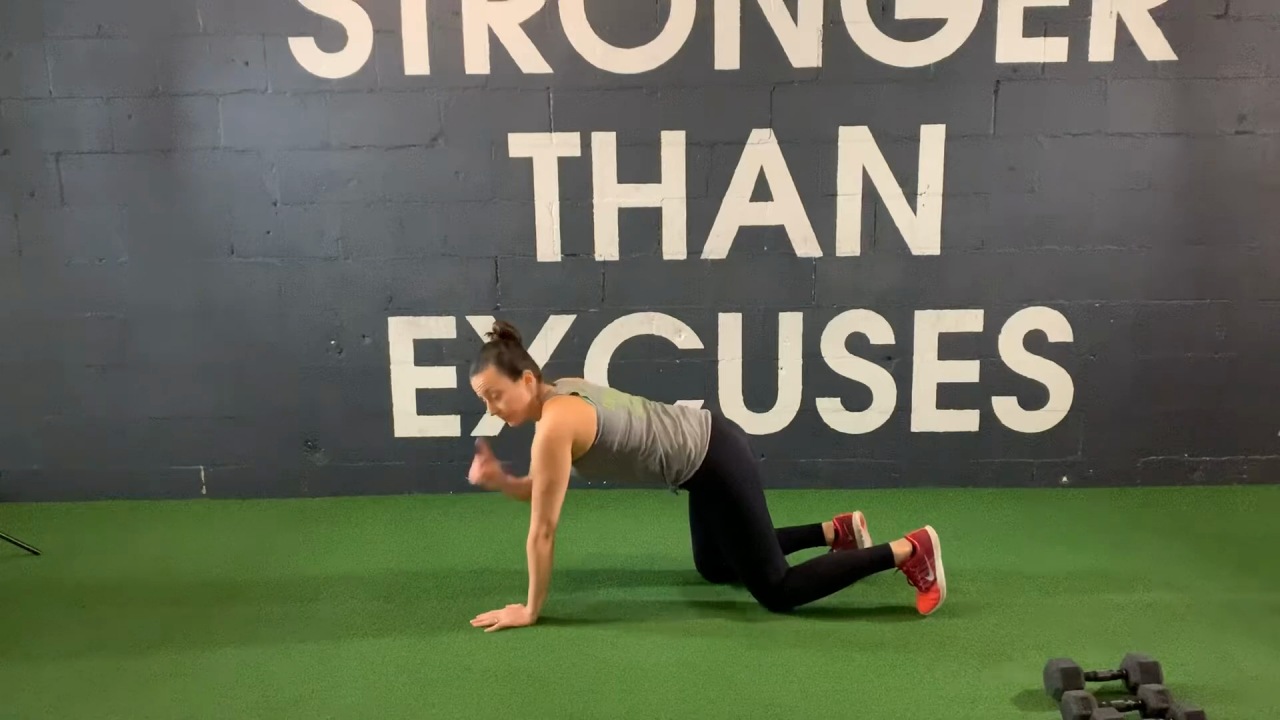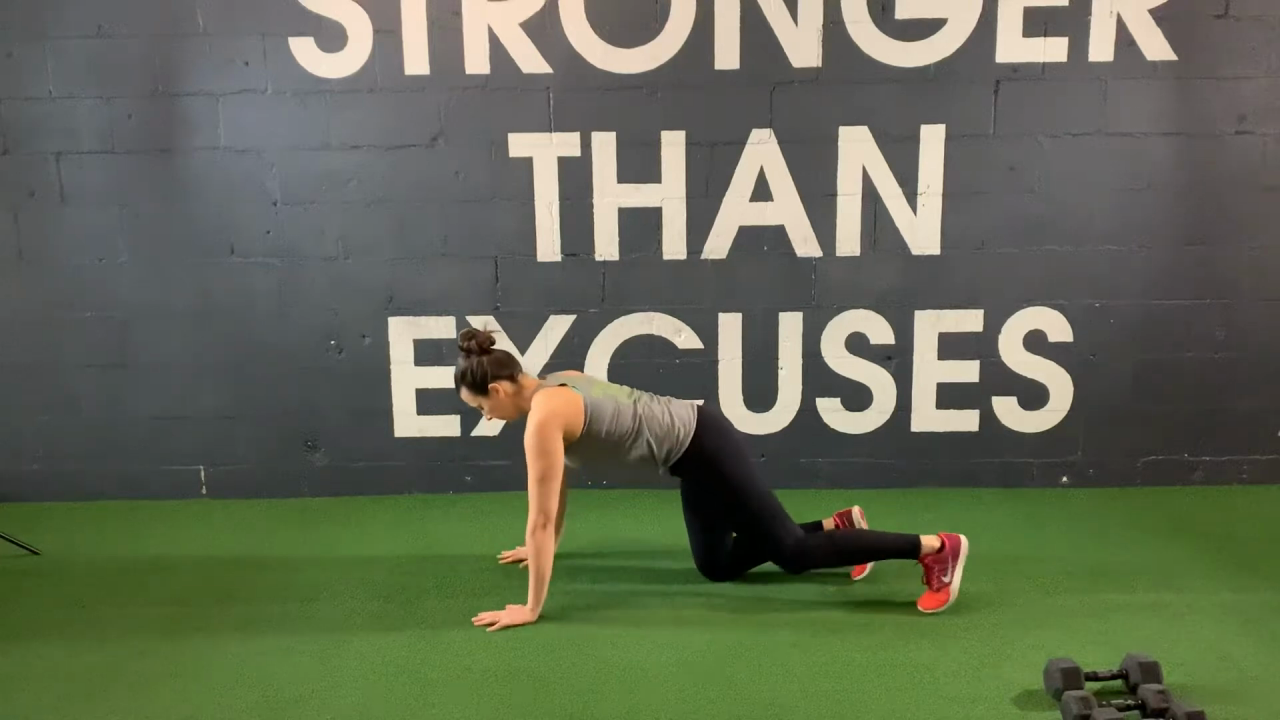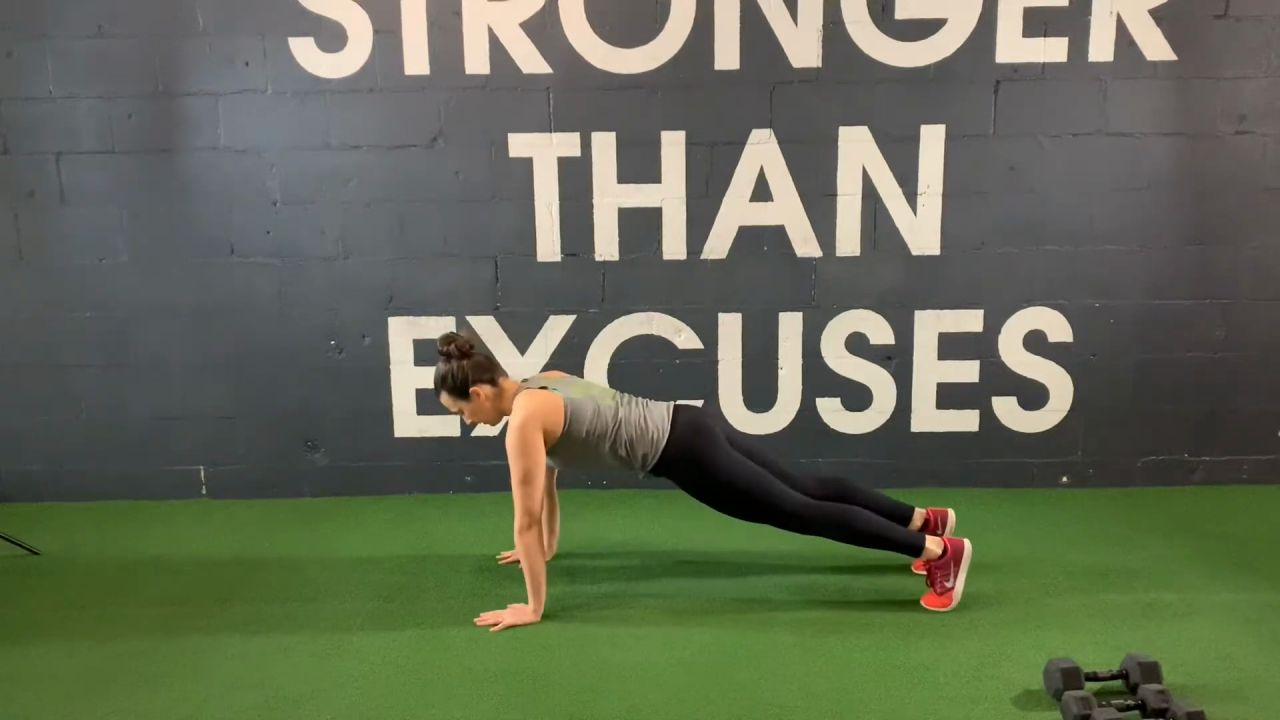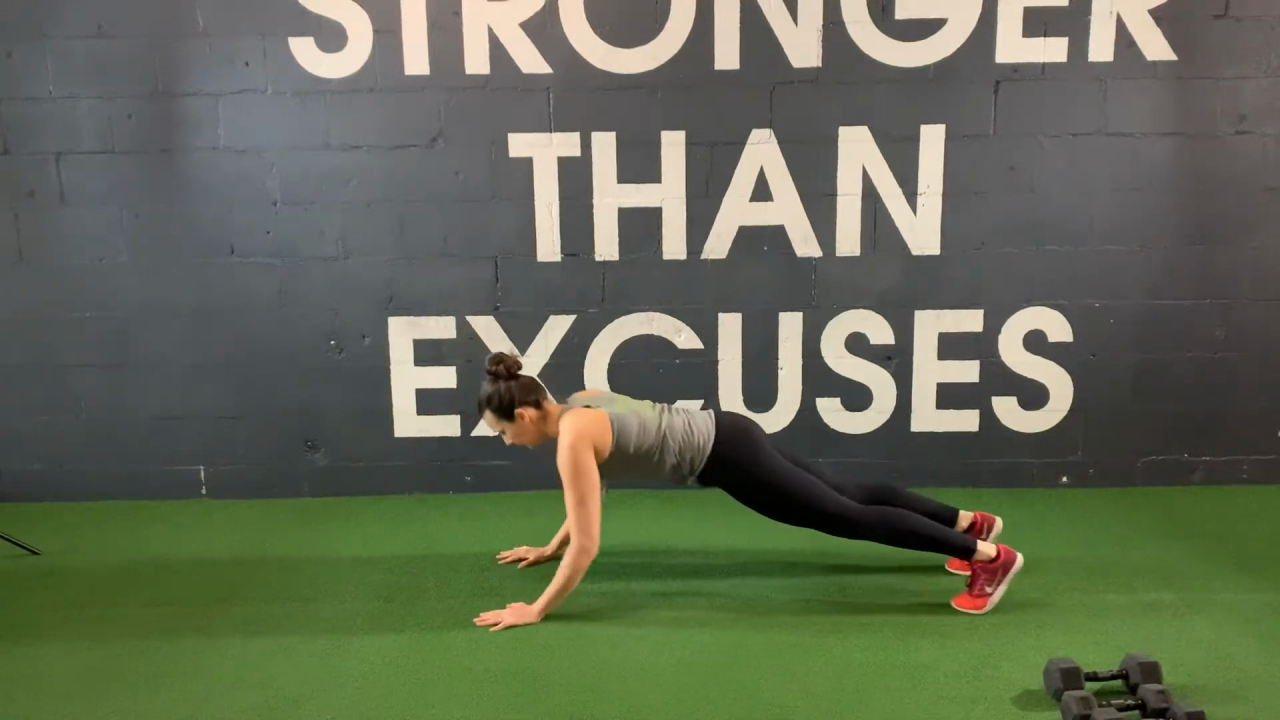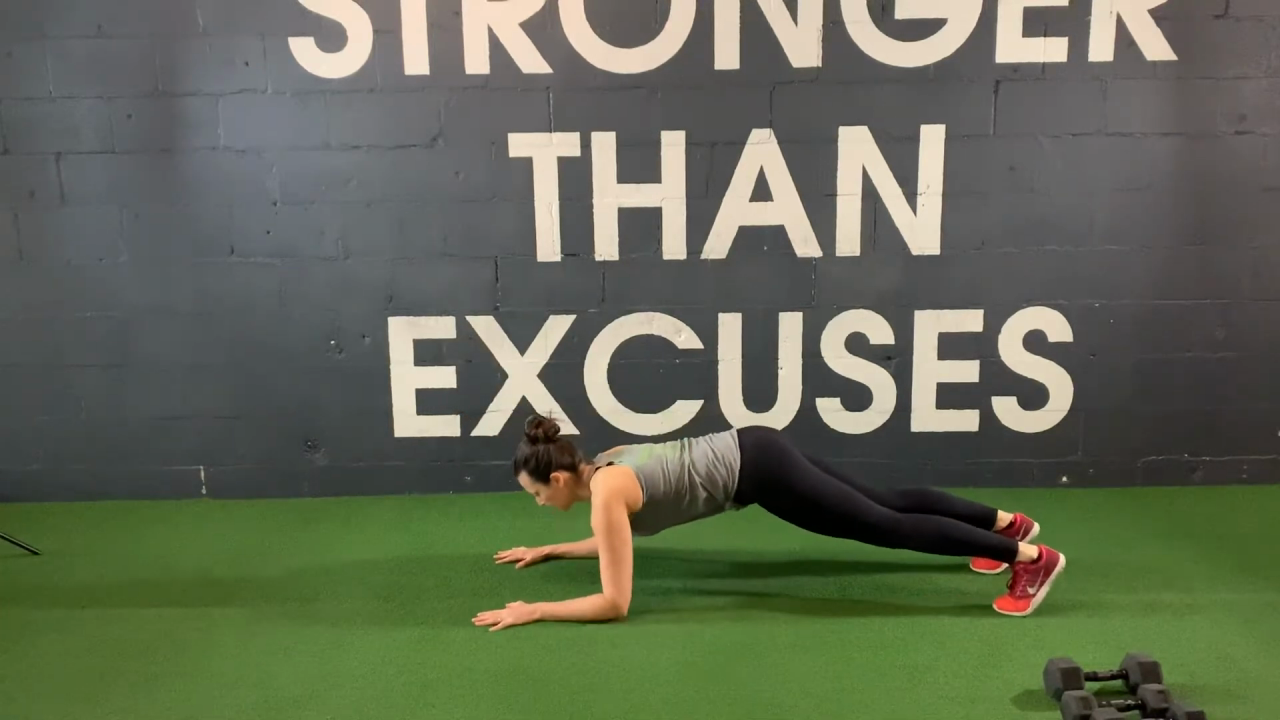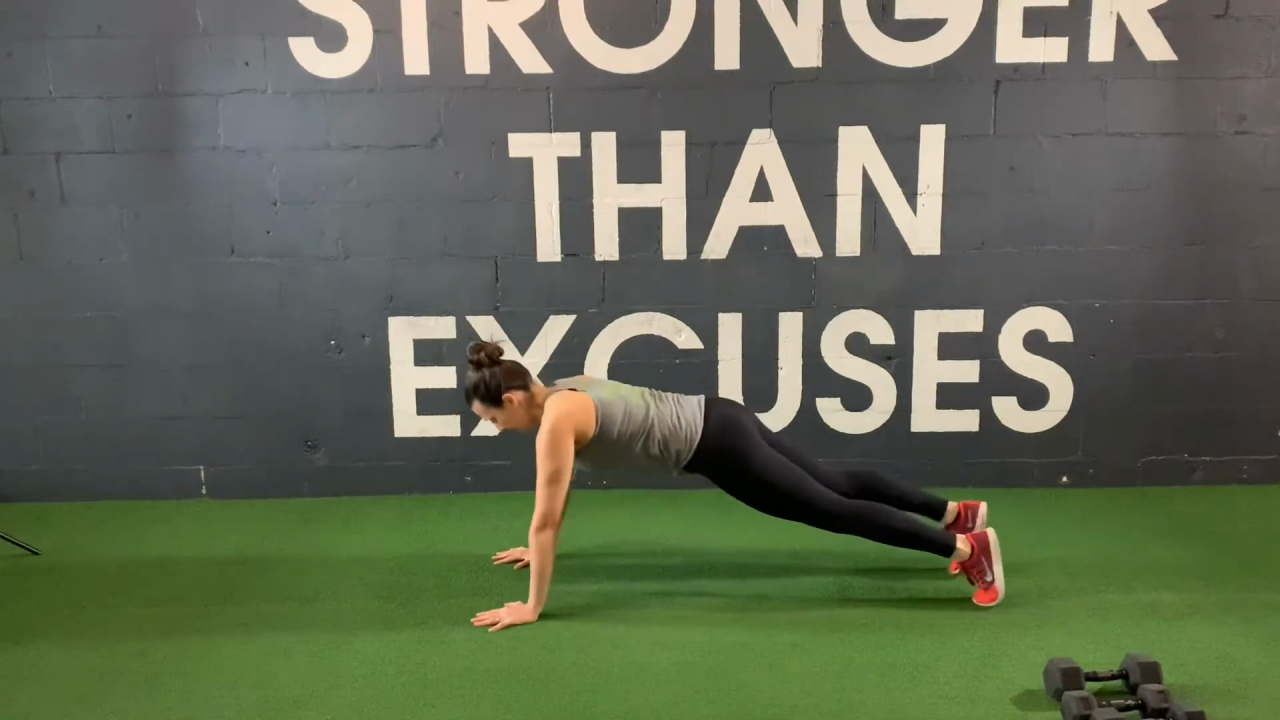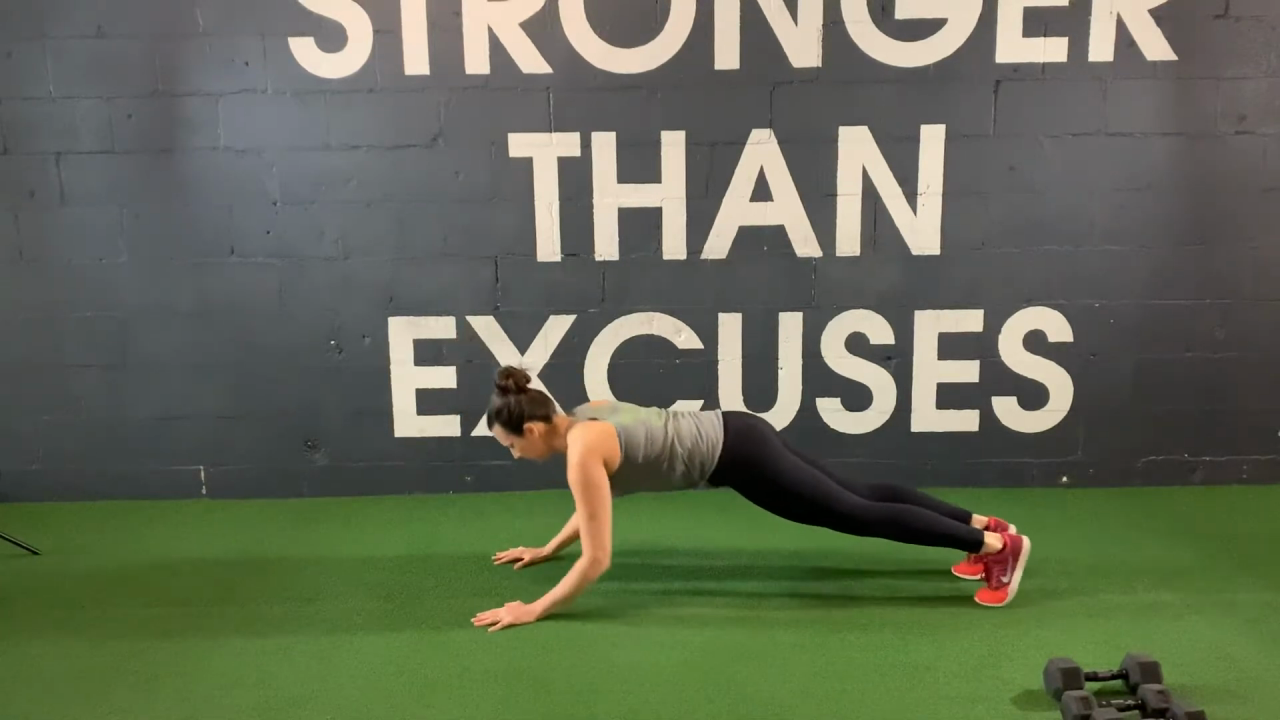
dt=0.7s
person 1, frame 1
left shoulder: (554, 425)
right shoulder: (555, 395)
left elbow: (542, 530)
right elbow: (540, 490)
left wrist: (530, 610)
right wrist: (496, 478)
left hip: (715, 462)
right hip: (709, 443)
left knee: (777, 592)
right knee: (715, 567)
left ankle: (910, 550)
right ankle: (837, 532)
person 1, frame 2
left shoulder: (541, 417)
right shoulder: (554, 385)
left elbow: (539, 518)
right elbow: (560, 478)
left wrist: (531, 608)
right wrist: (544, 547)
left hip: (702, 448)
right hip: (697, 437)
left knee: (792, 553)
right knee: (717, 564)
left ankle: (938, 548)
right ankle: (837, 524)
person 1, frame 3
left shoulder: (523, 419)
right shoulder: (540, 384)
left elbow: (526, 520)
right elbow: (549, 477)
left wrist: (534, 607)
right wrist: (547, 547)
left hip: (683, 450)
right hip: (686, 425)
left knee: (799, 511)
right knee: (802, 487)
left ankle: (939, 549)
right ankle: (925, 518)
person 1, frame 4
left shoulder: (571, 441)
right shoulder: (575, 406)
left elbow: (584, 547)
right elbow: (587, 503)
left wrist: (536, 609)
right wrist: (545, 550)
left hip: (726, 455)
right hip: (725, 434)
left knee: (847, 517)
right knee: (846, 496)
left ankle: (990, 555)
right ankle: (969, 521)
person 1, frame 5
left shoulder: (605, 493)
right shoulder: (605, 463)
left elbow: (615, 602)
right elbow: (616, 542)
left wrist: (534, 611)
right wrist: (546, 551)
left hip: (757, 471)
right hip: (755, 448)
left knee: (887, 527)
right knee: (884, 501)
left ankle: (1030, 558)
right ankle: (1007, 522)
person 1, frame 6
left shoulder: (555, 421)
right shoulder: (560, 392)
left elbow: (545, 521)
right elbow: (563, 490)
left wrist: (533, 607)
right wrist: (537, 548)
left hip: (715, 443)
right hip: (715, 420)
left knee: (831, 510)
right knee: (834, 482)
left ankle: (965, 548)
right ankle: (956, 512)
person 1, frame 7
left shoulder: (581, 451)
right shoulder: (580, 419)
left elbow: (596, 559)
right elbow: (592, 509)
left wrist: (535, 609)
right wrist: (543, 551)
left hip: (735, 455)
right hip: (735, 433)
left knee: (856, 514)
right knee: (858, 494)
left ankle: (997, 546)
right ankle: (983, 524)
